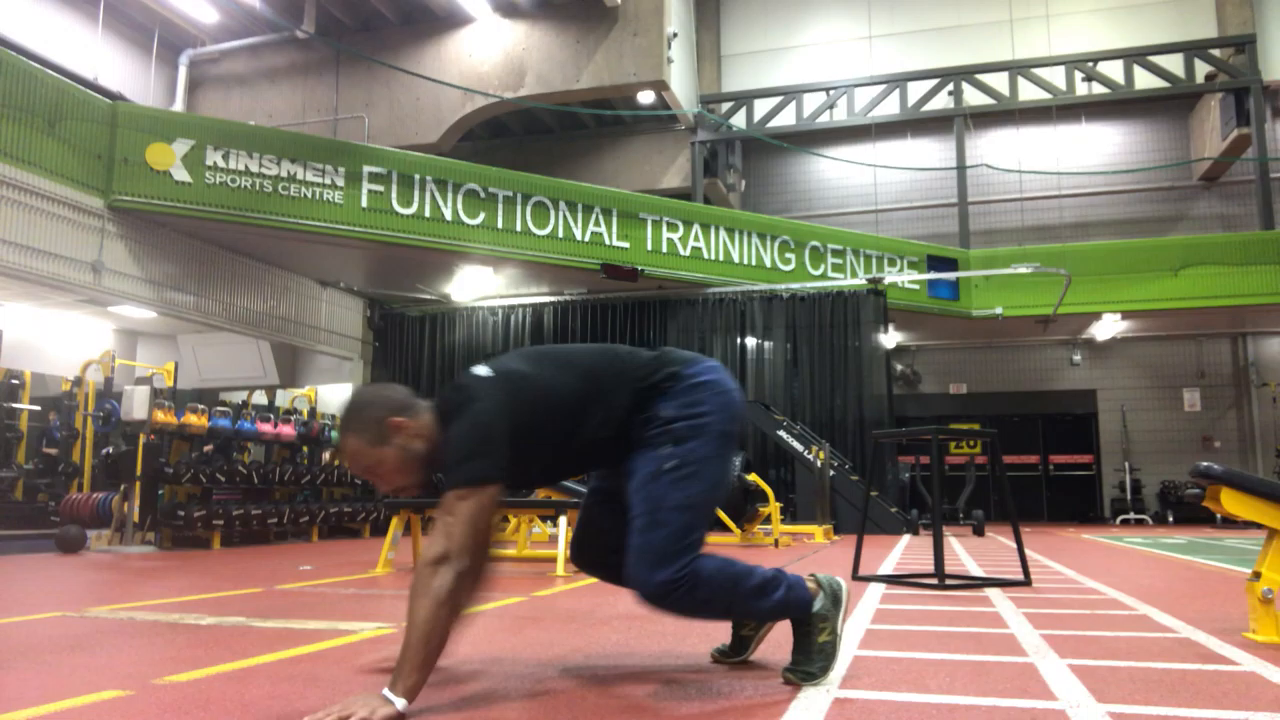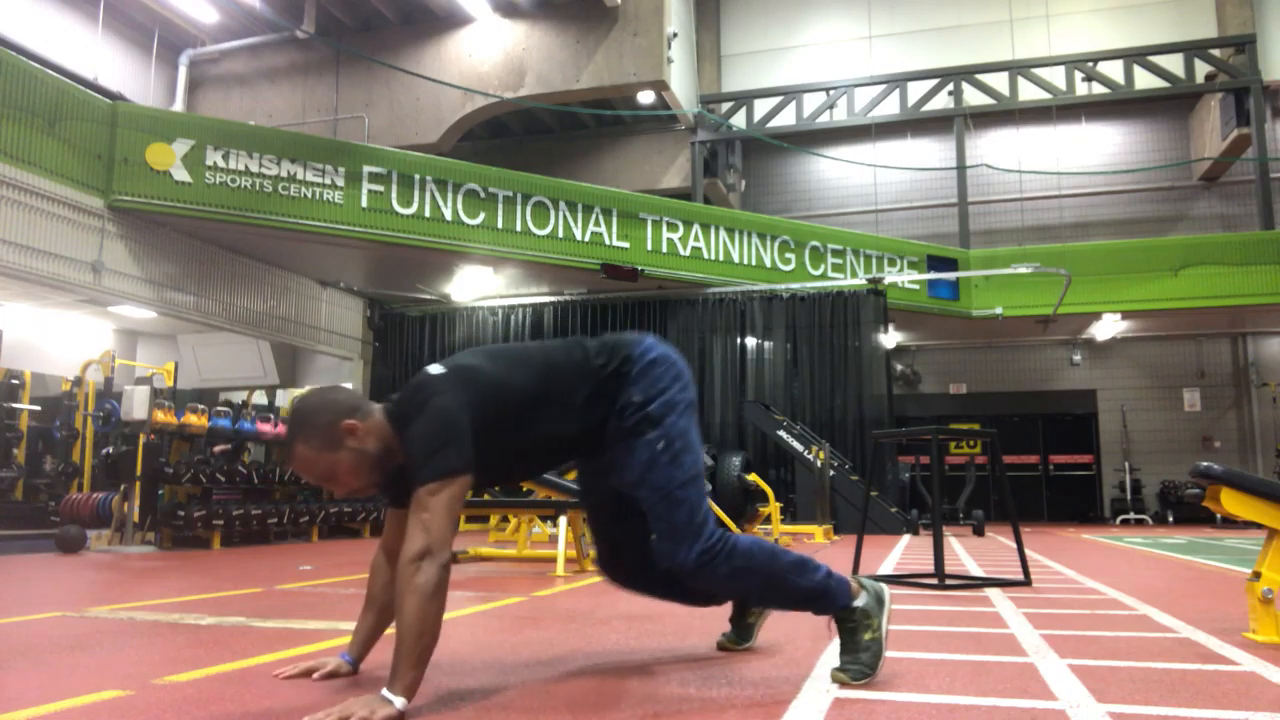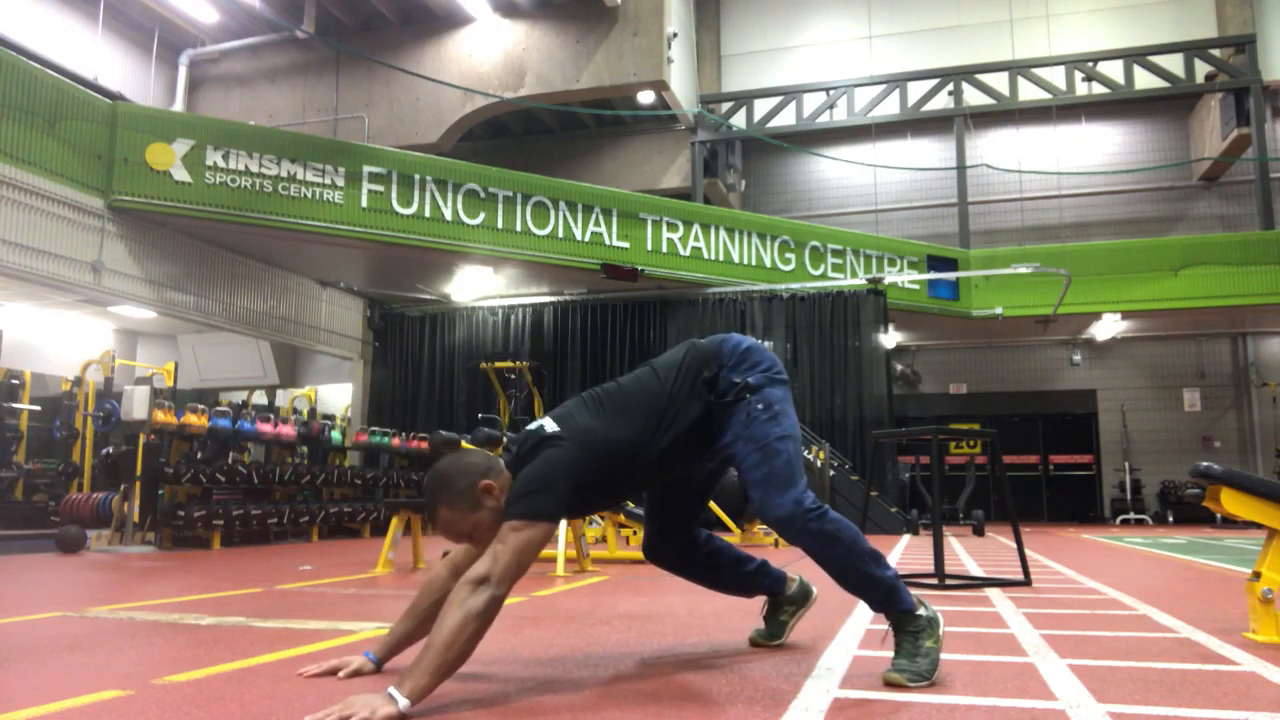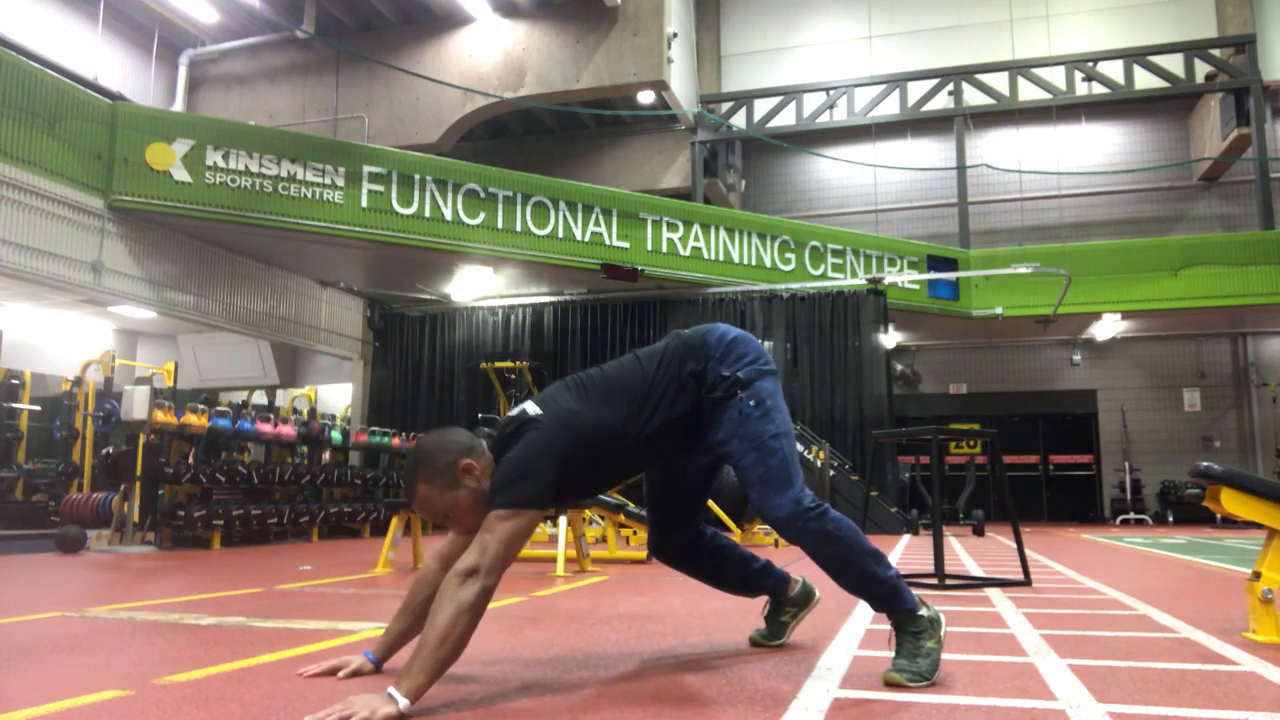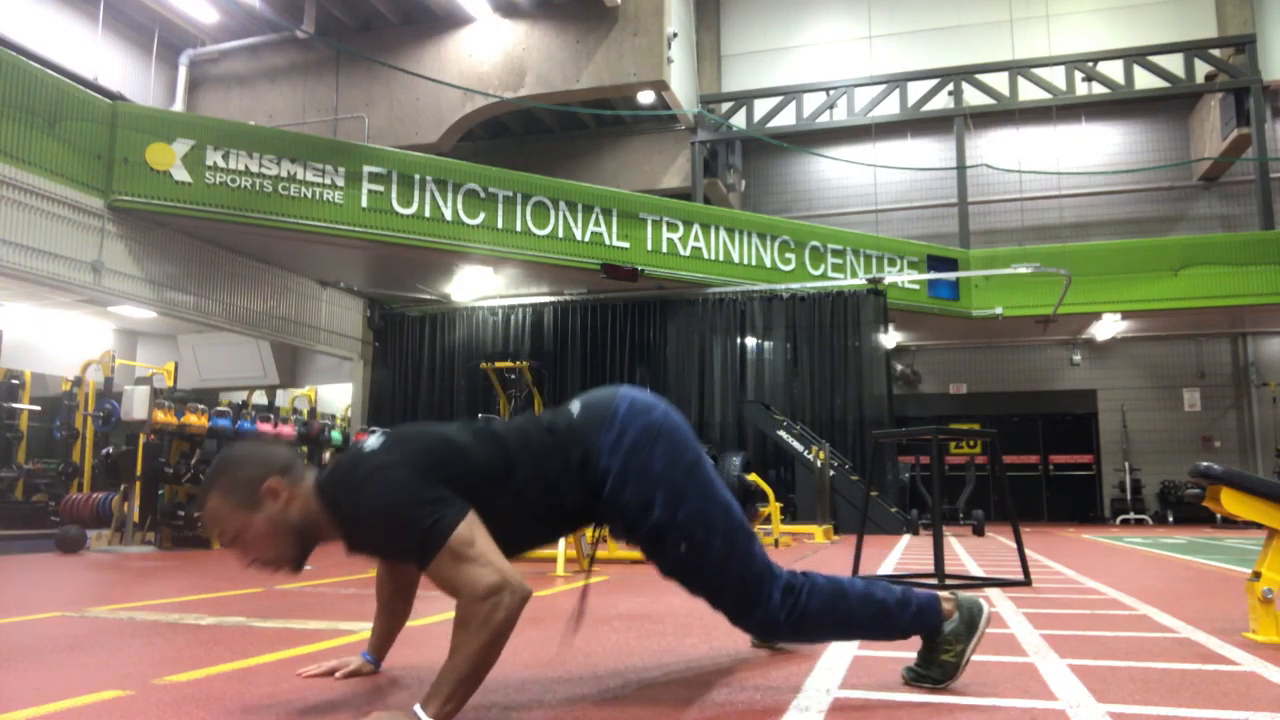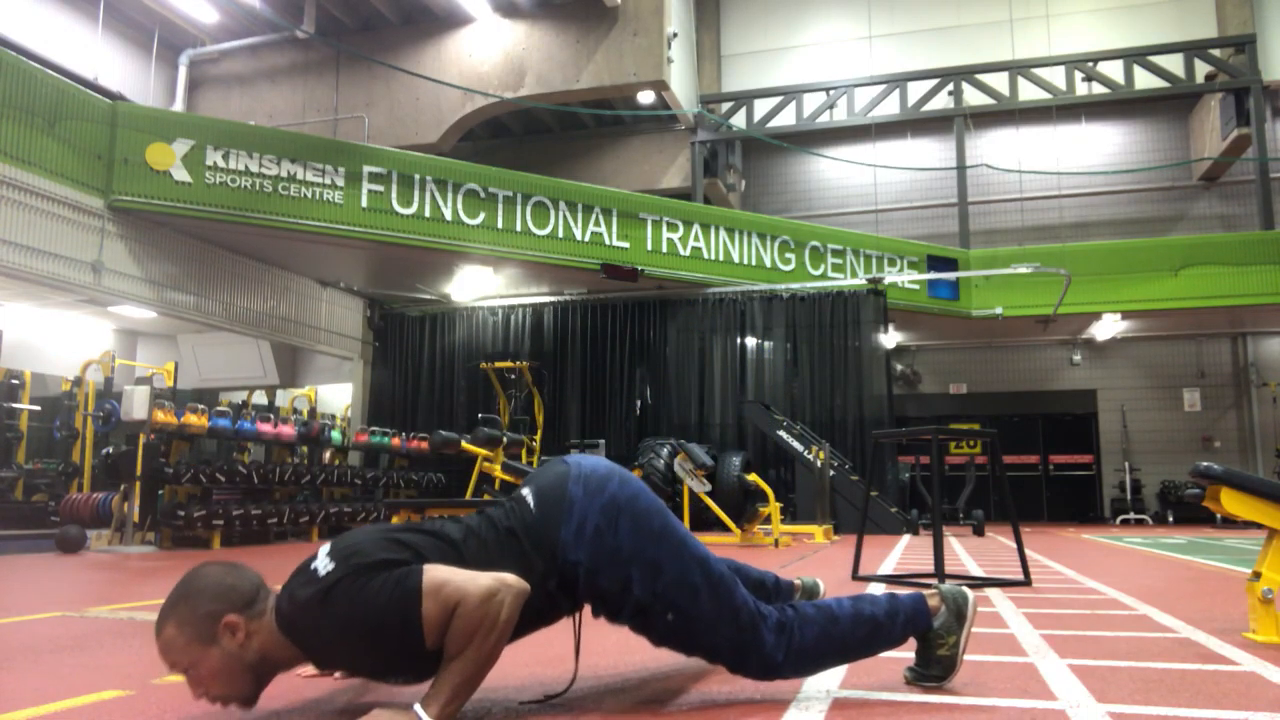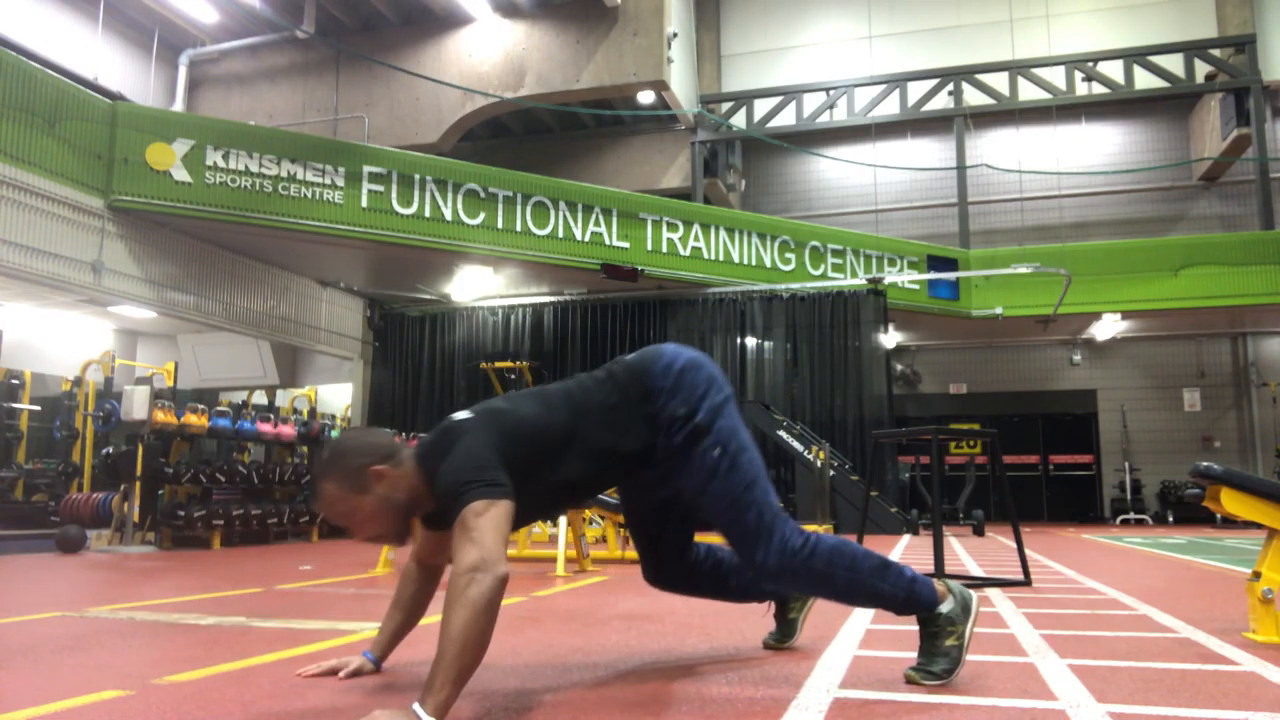
dt=0.7s
person 1, frame 1
left shoulder: (477, 417)
right shoulder: (457, 433)
left elbow: (446, 564)
right elbow: (459, 556)
right wrist: (412, 656)
left hip: (691, 402)
right hip: (646, 423)
left knee: (659, 576)
right knee: (597, 554)
left ankle: (808, 599)
right ankle: (754, 608)
person 1, frame 2
left shoulder: (434, 419)
right shoulder: (403, 444)
left elbow: (426, 560)
right elbow: (393, 556)
right wrist: (352, 655)
left hip: (638, 384)
right hip: (604, 423)
left knee: (692, 549)
right knee: (627, 563)
left ankle: (854, 600)
right ankle: (746, 598)
person 1, frame 3
left shoulder: (548, 470)
right shoulder: (519, 470)
left elbow: (482, 587)
right elbow: (454, 571)
right wrist: (376, 654)
left hip: (737, 380)
right hip: (696, 419)
left knee: (788, 508)
right knee: (667, 546)
left ankle: (912, 618)
right ankle: (784, 591)
person 1, frame 4
left shoulder: (529, 454)
right shoulder: (496, 461)
left elbow: (473, 578)
right elbow: (443, 564)
right wrist: (376, 654)
left hip: (724, 373)
right hip: (687, 415)
left knee: (787, 508)
right knee: (674, 542)
left ankle: (913, 617)
right ankle: (785, 592)
person 1, frame 5
left shoulder: (375, 493)
right shoulder: (354, 488)
left elbow: (501, 590)
right elbow: (402, 556)
right wrist: (374, 651)
left hip: (626, 448)
right hip: (612, 437)
left knee: (766, 606)
right knee: (713, 560)
left ankle: (943, 614)
right ankle: (781, 580)
person 1, frame 6
left shoulder: (334, 617)
right shoulder: (314, 598)
left elbow: (499, 592)
left hip: (590, 523)
right hip: (572, 497)
left knee: (763, 646)
right knee: (690, 579)
left ankle: (932, 608)
right ankle: (788, 589)
person 1, frame 7
left shoulder: (462, 461)
right shoulder: (433, 474)
left elbow: (481, 575)
right elbow: (426, 563)
right wrist: (372, 653)
left hip: (676, 399)
right hip: (649, 432)
left knee: (771, 545)
right knee: (665, 564)
left ankle: (939, 603)
right ankle: (787, 595)
